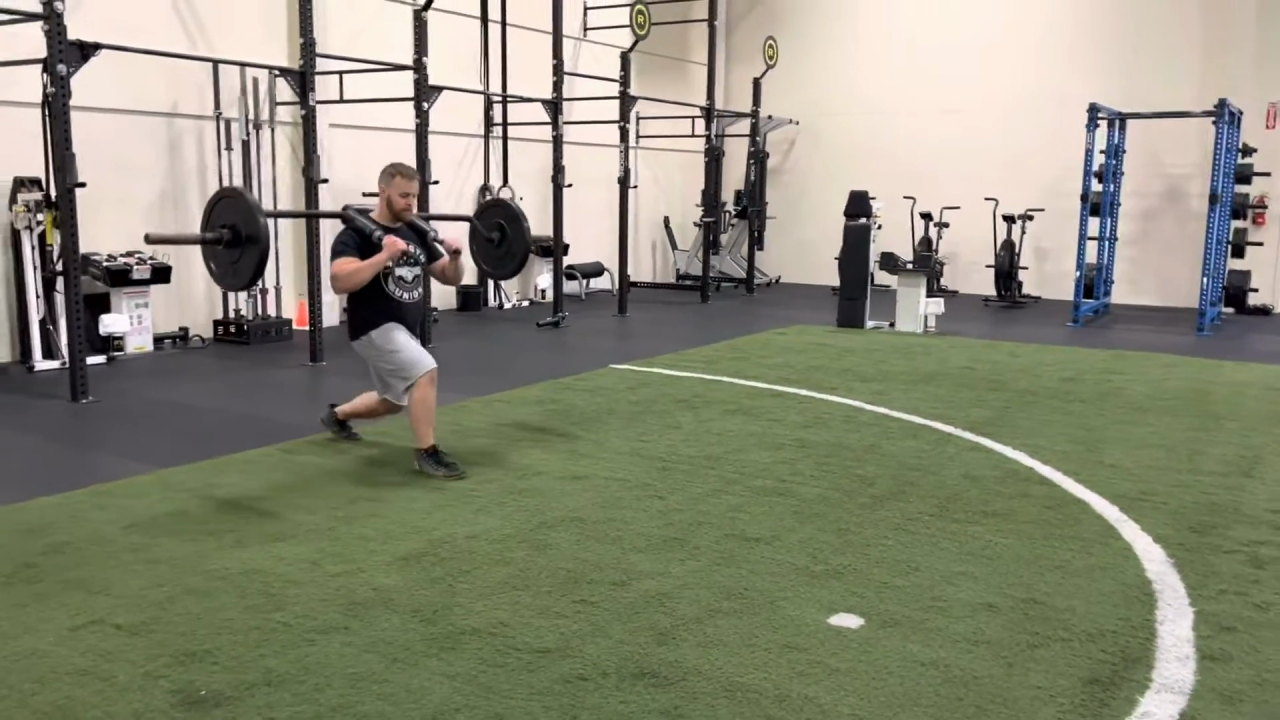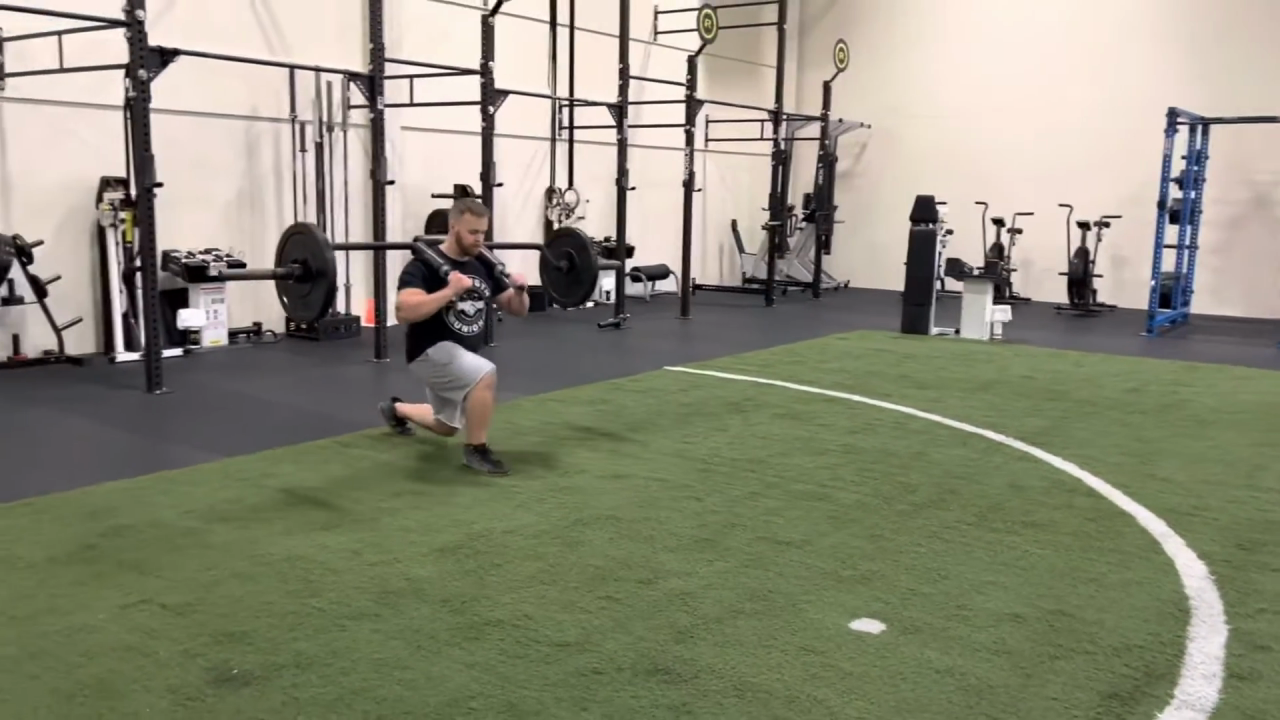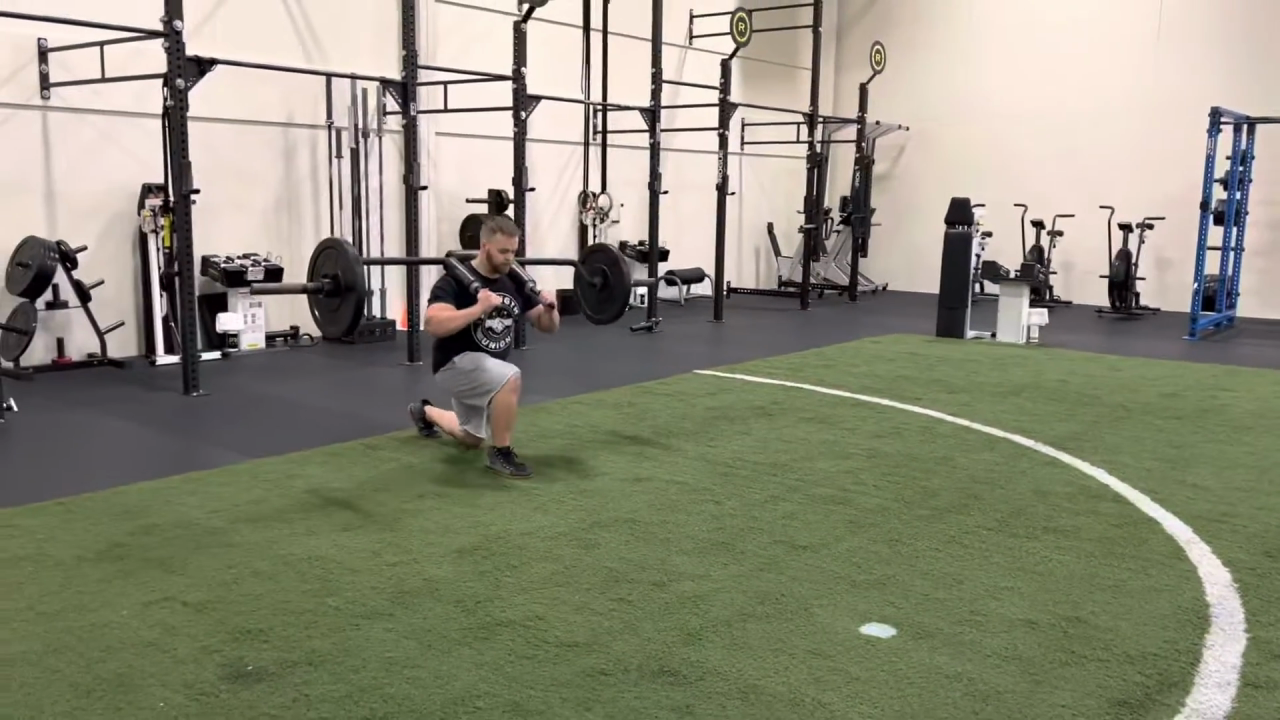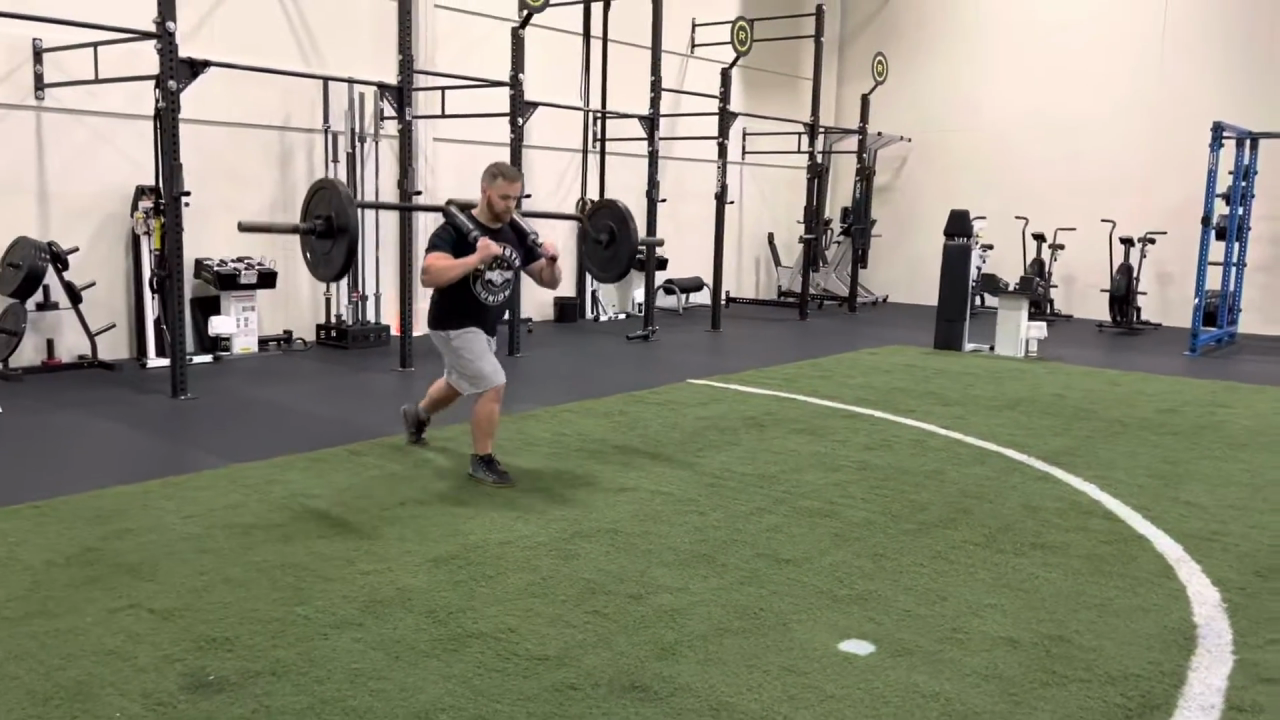
dt=0.4s
person 1, frame 1
left shoulder: (416, 234)
right shoulder: (356, 235)
left elbow: (451, 278)
right elbow: (340, 281)
left wrist: (454, 256)
right wrist: (385, 256)
left hip: (406, 330)
right hip: (375, 328)
left knee: (393, 400)
right knee: (425, 372)
left ankle: (337, 415)
right ankle: (427, 452)
person 1, frame 2
left shoulder: (483, 266)
right shoulder: (424, 266)
left elbow: (518, 310)
right elbow: (404, 312)
left wrist: (520, 290)
right wrist: (450, 291)
left hip: (461, 354)
right hip: (431, 351)
left knee: (448, 426)
right knee: (485, 375)
left ankle: (395, 409)
right ankle: (476, 449)
person 1, frame 3
left shoulder: (515, 283)
right shoulder: (455, 282)
left elbow: (549, 327)
right elbow: (433, 326)
left wrist: (550, 308)
right wrist: (480, 308)
left hip: (484, 368)
right hip: (455, 363)
left knee: (472, 438)
right knee: (510, 379)
left ankle: (424, 411)
right ankle: (500, 453)
person 1, frame 4
left shoulder: (516, 235)
right shoulder: (455, 231)
left elbow: (549, 282)
right elbow: (429, 275)
left wrist: (551, 260)
right wrist: (478, 257)
left hip: (486, 327)
right hip: (454, 326)
left knee: (458, 384)
right knee: (493, 385)
left ankle: (416, 414)
right ankle: (482, 460)
